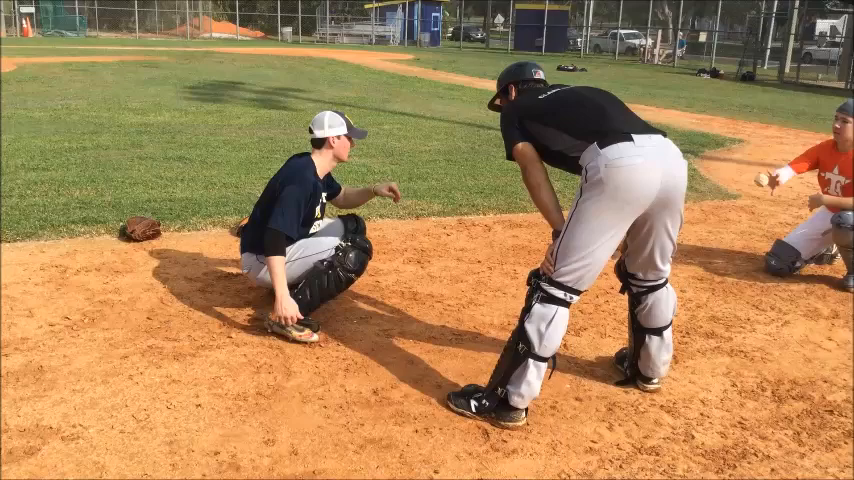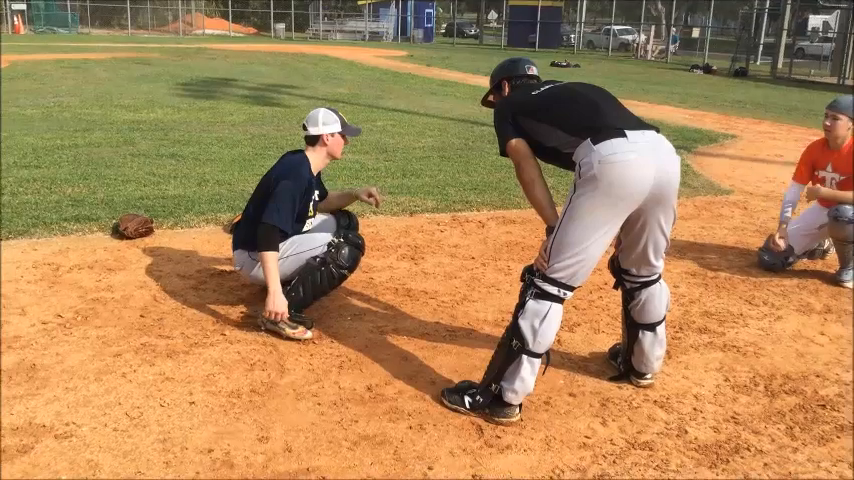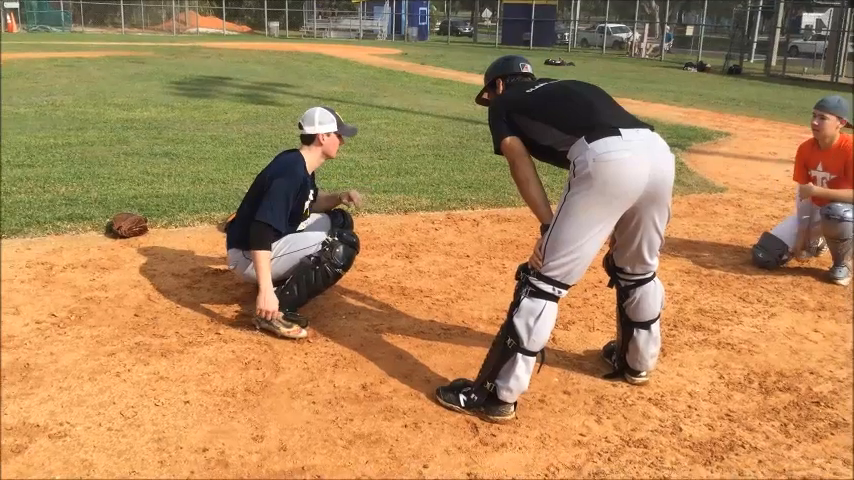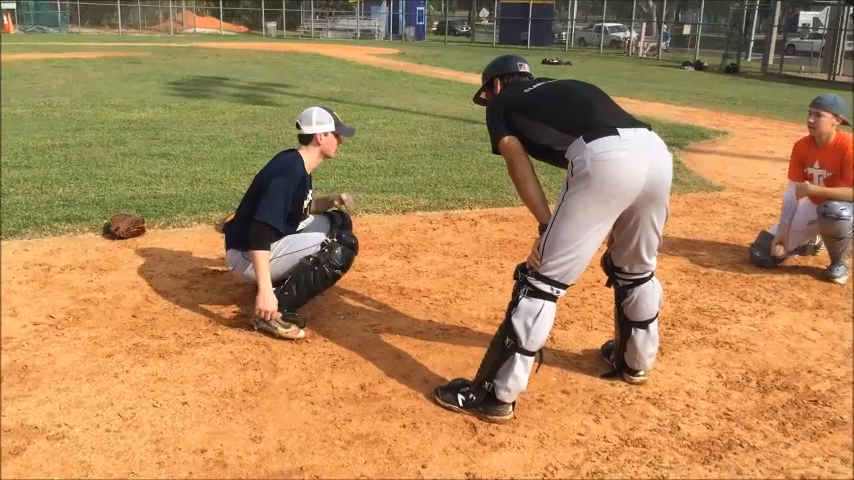
dt=0.2s
person 1, frame 1
left shoulder: (516, 109)
right shoulder: (581, 95)
left elbow: (533, 168)
left wrist: (561, 232)
left hip: (621, 166)
right hip: (671, 158)
left knee: (556, 285)
right knee: (650, 274)
left ankle: (508, 399)
right ankle: (649, 368)
person 1, frame 2
left shoulder: (508, 105)
right shoulder: (574, 91)
left elbow: (526, 164)
left wrist: (554, 229)
left hip: (614, 162)
right hip: (663, 154)
left knee: (549, 281)
right knee: (644, 270)
left ankle: (501, 396)
right ankle: (642, 364)
person 1, frame 3
left shoulder: (504, 104)
right shoulder: (569, 89)
left elbow: (521, 163)
left wrist: (549, 227)
left hip: (609, 161)
right hip: (658, 153)
left knee: (545, 279)
right knee: (638, 268)
left ankle: (496, 394)
right ankle: (637, 361)
person 1, frame 4
left shoulder: (501, 103)
right shoulder: (567, 88)
left elbow: (518, 162)
left wrist: (547, 226)
left hip: (606, 160)
right hip: (656, 152)
left knee: (542, 280)
right knee: (636, 268)
left ankle: (494, 394)
right ankle: (635, 361)
person 2, frame 1
left shoulder: (317, 170)
right shoulder: (302, 177)
left elbow: (341, 199)
right elbow: (274, 239)
left wrist: (373, 190)
right wrist: (282, 297)
left hip: (288, 245)
right hip: (264, 260)
left knee: (353, 226)
right knee: (358, 249)
left ankle: (300, 284)
right ankle: (285, 317)
person 2, frame 2
left shoulder: (309, 167)
right shoulder: (296, 173)
left elbow: (324, 203)
right elbow: (268, 234)
left wrist: (356, 194)
right wrist: (275, 292)
left hip: (281, 242)
right hip: (256, 257)
left knee: (344, 222)
right knee: (349, 246)
left ankle: (290, 282)
right ankle: (282, 312)
person 2, frame 3
left shoulder: (303, 167)
right shoulder: (291, 172)
left elbow: (311, 205)
right elbow: (260, 233)
left wrist: (339, 197)
right wrist: (265, 291)
left hip: (274, 241)
right hip: (250, 256)
left knee: (340, 220)
right knee: (344, 244)
left ankle: (283, 281)
right ankle: (276, 310)
person 2, frame 4
left shoulder: (300, 166)
right shoulder: (290, 171)
left elbow: (304, 208)
right elbow: (260, 233)
left wrist: (331, 202)
right wrist: (265, 290)
right hip: (248, 257)
left knee: (339, 222)
right knee: (343, 245)
left ankle: (283, 282)
right ankle: (273, 312)
person 3, frame 1
right shoulder: (823, 149)
right elbow: (790, 170)
left wrist: (825, 199)
right wrist: (775, 178)
right hip: (829, 214)
right knee: (776, 264)
right ankle: (828, 250)
person 3, frame 2
right shoulder: (814, 149)
right elbow: (795, 190)
left wrist: (823, 192)
right wrist: (782, 226)
right hip: (822, 209)
right knee: (770, 259)
right ankle: (820, 245)
person 3, frame 3
right shoulder: (805, 149)
right elbow: (802, 195)
left wrist: (816, 191)
right wrist: (802, 235)
right hip: (816, 208)
left knee: (837, 213)
right knee: (763, 256)
right ankle: (815, 243)
person 3, frame 4
right shoulder: (801, 146)
right elbow: (793, 191)
left wrist: (813, 189)
right wrist: (783, 231)
right hip: (813, 206)
left knee: (834, 212)
right knee: (762, 255)
right ankle: (810, 242)
